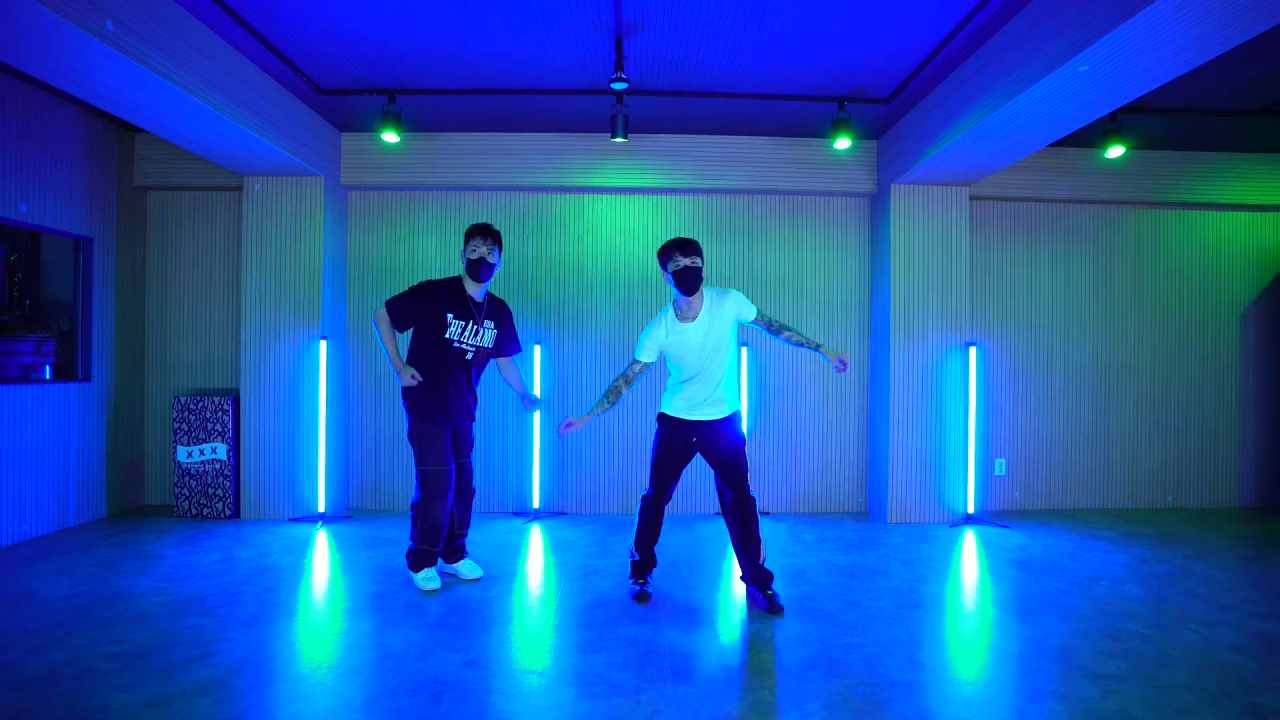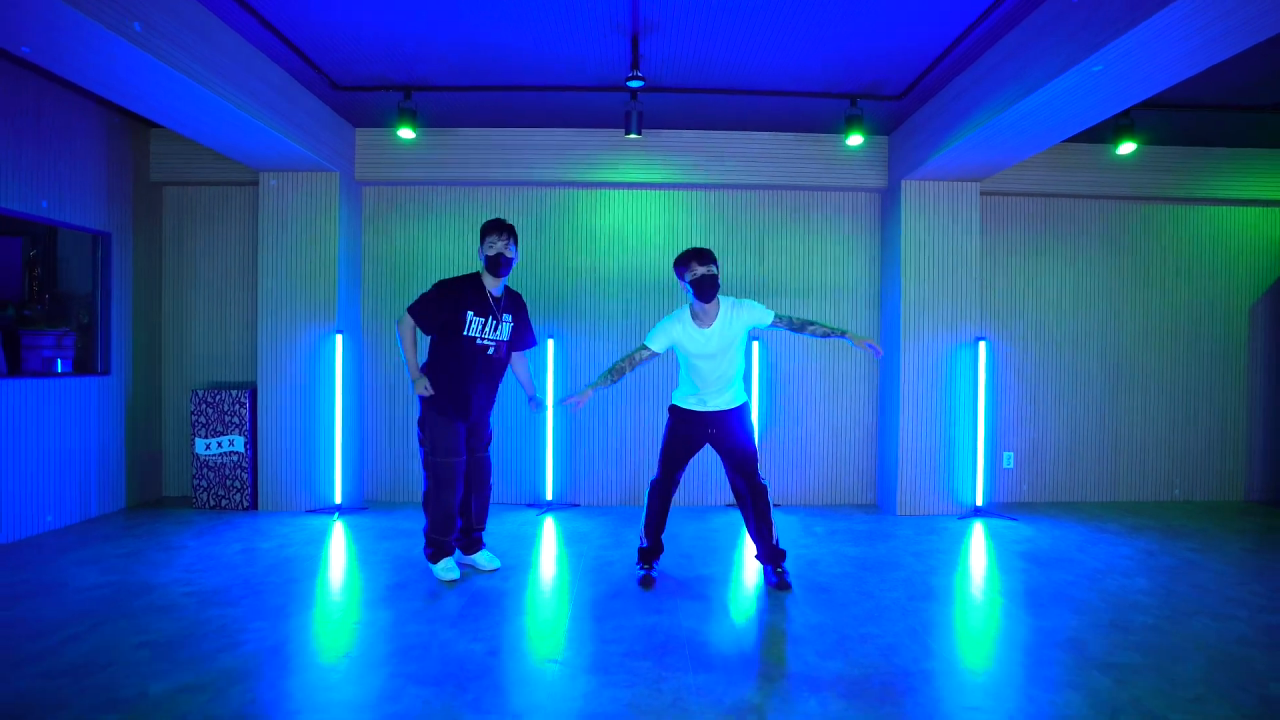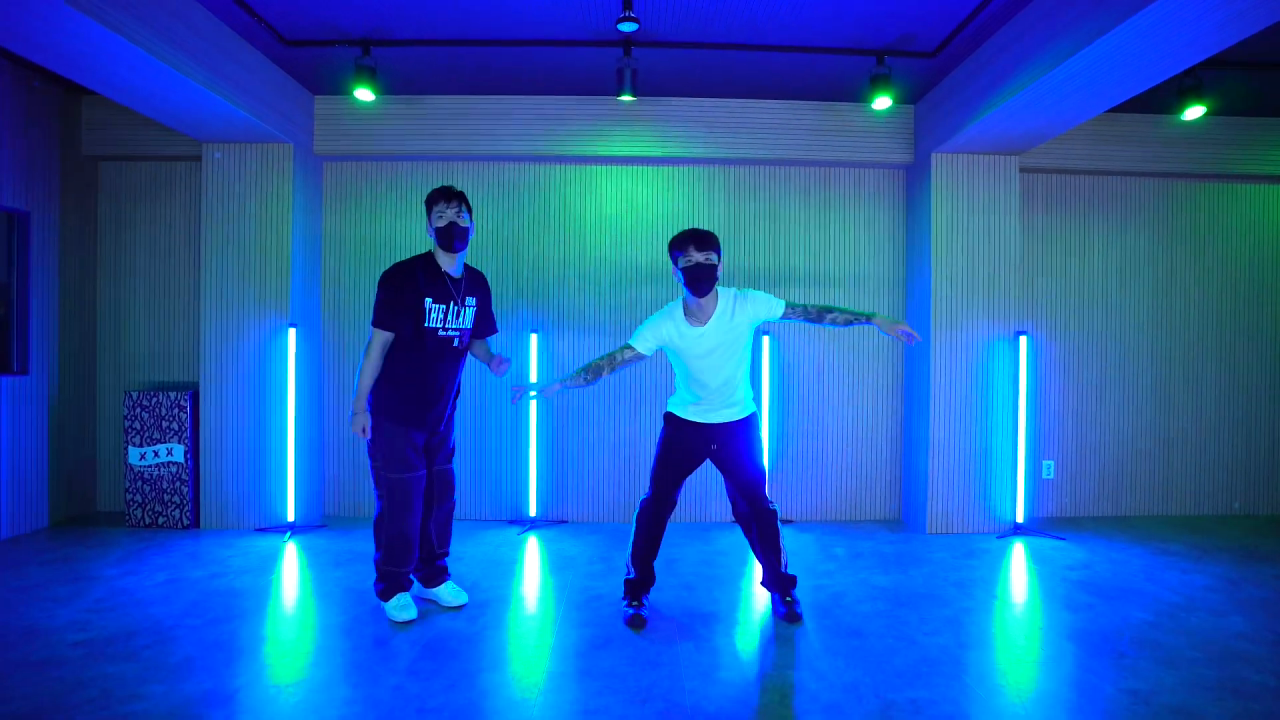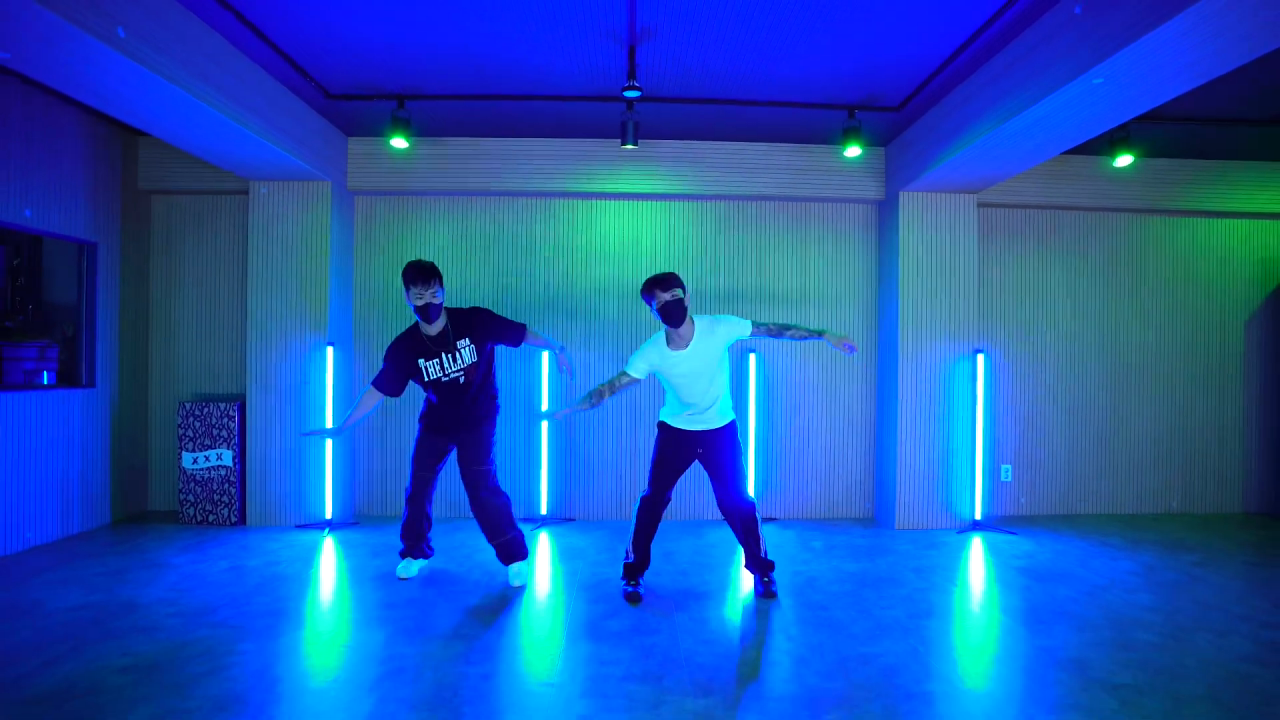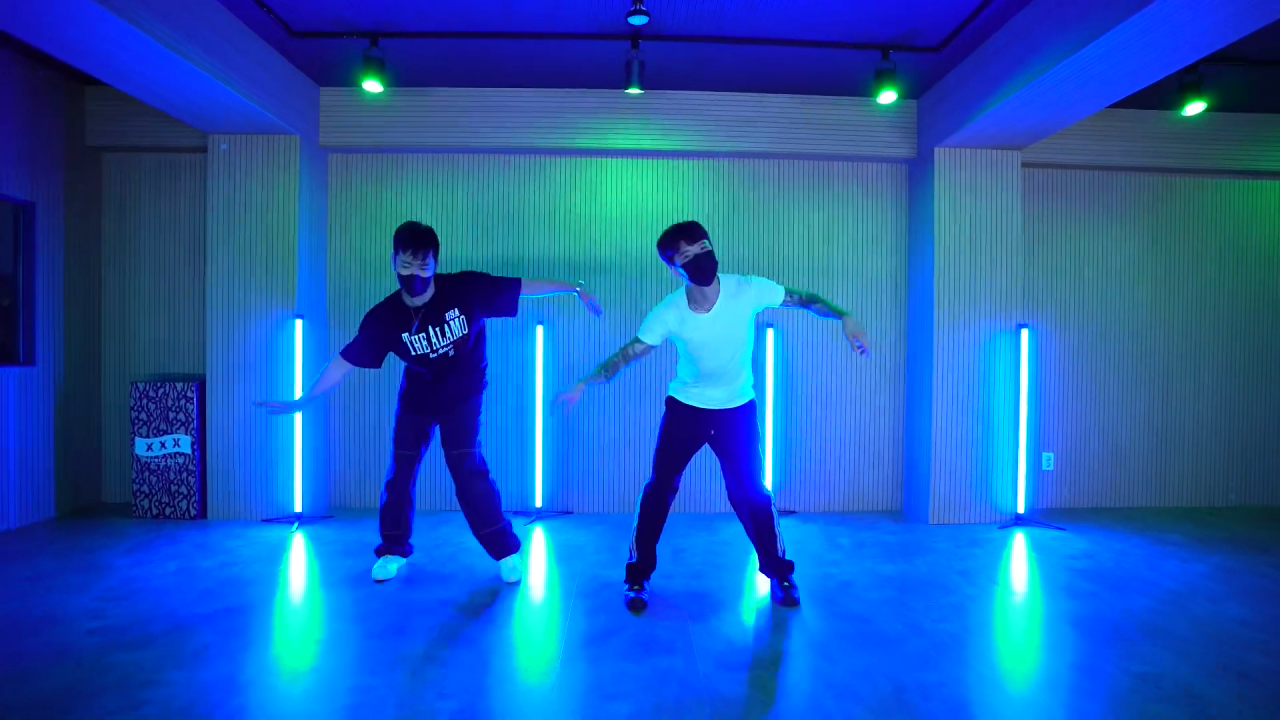
dt=1s
person 1, frame 1
left shoulder: (499, 311)
right shoulder: (432, 294)
left elbow: (504, 359)
right elbow: (384, 316)
left wrist: (525, 395)
right wrist: (399, 365)
left hip: (462, 409)
right hip: (427, 407)
left knee: (461, 483)
right knee: (436, 485)
left ankle: (453, 553)
right ankle: (421, 560)
person 1, frame 2
left shoulder: (515, 304)
right shoulder: (452, 291)
left elbow: (518, 353)
right elbow: (406, 322)
left wrist: (531, 393)
right wrist: (416, 373)
left hip: (478, 405)
right hip: (441, 401)
left knee: (478, 474)
right knee: (446, 478)
left ankle: (470, 545)
right ankle: (439, 552)
person 1, frame 3
left shoulder: (477, 285)
right shoulder: (403, 277)
right elbow: (379, 341)
left wrist: (495, 362)
right wrist: (361, 404)
left hip: (441, 411)
right hip: (396, 412)
left knee: (440, 494)
right knee: (400, 500)
left ankle: (432, 576)
right ankle: (394, 586)
person 1, frame 4
left shoulder: (475, 321)
right shoulder: (404, 347)
left elbow: (521, 334)
right elbow: (378, 391)
left wrist: (556, 349)
right wrist: (342, 427)
left hip: (478, 418)
right hip: (436, 422)
left knee: (481, 484)
right knee: (418, 487)
left ankle: (514, 556)
right ankle: (415, 552)
person 1, frame 5
left shoulder: (466, 288)
right shoulder: (384, 317)
left elbow: (521, 288)
right elbow: (345, 361)
left wrist: (574, 289)
right wrist: (301, 401)
left hip: (463, 394)
right hip: (417, 398)
left knee: (466, 467)
right knee: (400, 471)
left ankle: (505, 549)
right ankle: (394, 548)
person 2, frame 1
left shoulder: (730, 302)
right shoulder: (660, 327)
left elbow: (772, 326)
right elbow: (628, 376)
left wrist: (821, 350)
right wrist: (587, 415)
left hip: (723, 420)
right hip: (676, 421)
left knee: (739, 501)
right knee: (656, 496)
left ankle: (757, 581)
right ankle: (640, 571)
person 2, frame 2
left shoulder: (743, 311)
right shoulder: (673, 326)
left elbow: (792, 323)
right elbow: (631, 360)
left wrist: (847, 336)
right wrist: (589, 389)
left hip: (732, 413)
right hip: (687, 413)
left knee: (750, 486)
right knee: (663, 482)
left ankle: (772, 561)
right ankle: (648, 558)
person 2, frame 3
left shoulder: (748, 305)
right shoulder: (663, 324)
left elbow: (809, 312)
right elbow: (613, 361)
left wrist: (875, 320)
right wrist: (555, 385)
left hip: (737, 425)
right hip: (684, 424)
left knee: (755, 507)
right knee: (655, 504)
left ankle: (781, 588)
right ankle: (636, 592)
person 2, frame 4
left shoulder: (720, 328)
right shoulder: (652, 352)
left elbow: (771, 330)
right elbow: (611, 386)
left wrist: (824, 335)
right wrist: (569, 409)
left hip: (720, 431)
right hip: (675, 431)
left knee: (737, 502)
right knee: (653, 500)
left ankle: (762, 570)
right ankle: (633, 574)
person 2, frame 5
left shoulder: (749, 290)
right shoulder: (669, 313)
left elbow: (803, 299)
right elbow: (627, 354)
left wrist: (845, 319)
right wrist: (582, 384)
left hip: (737, 410)
right hip: (685, 409)
left knee: (751, 494)
right knee: (659, 489)
left ankle: (779, 574)
right ankle: (637, 577)
